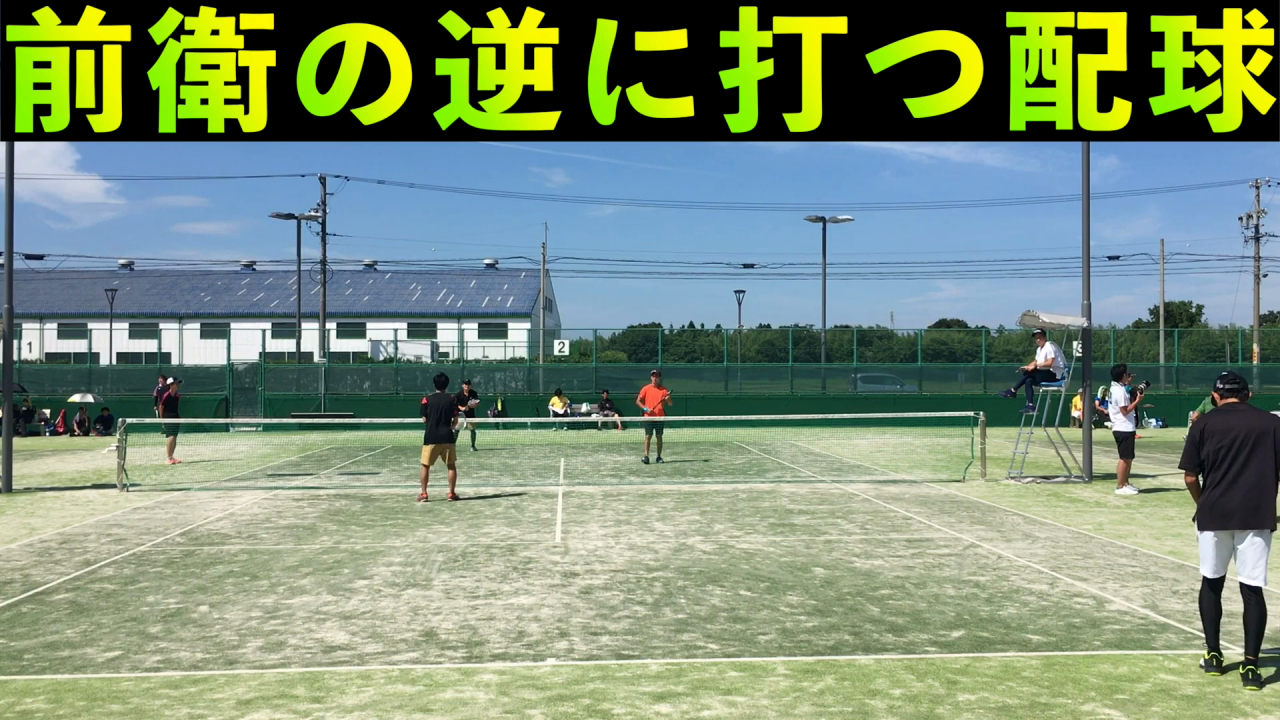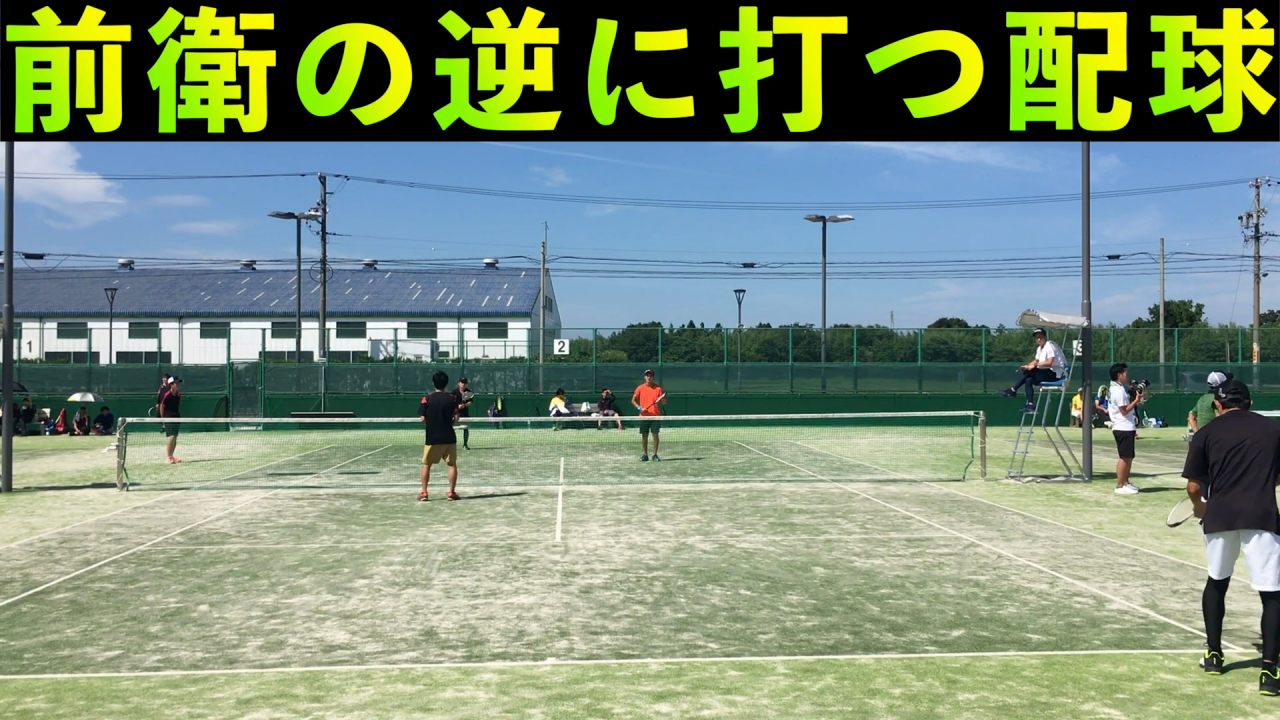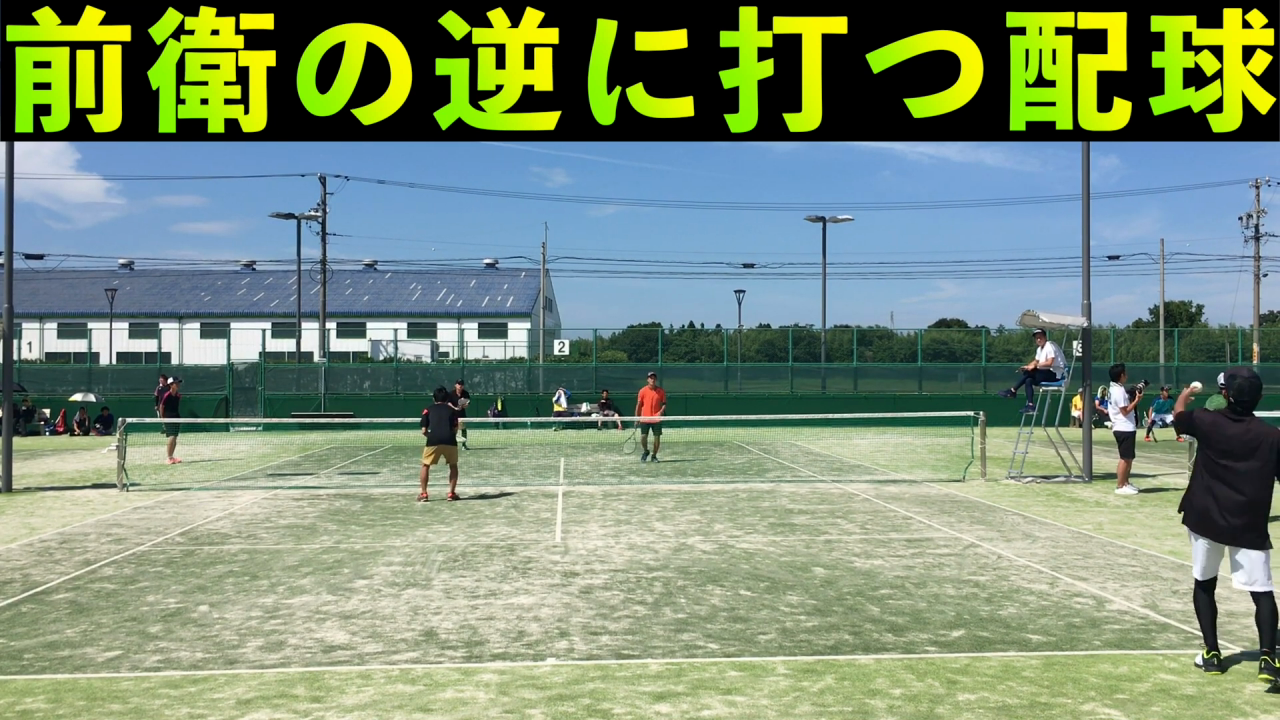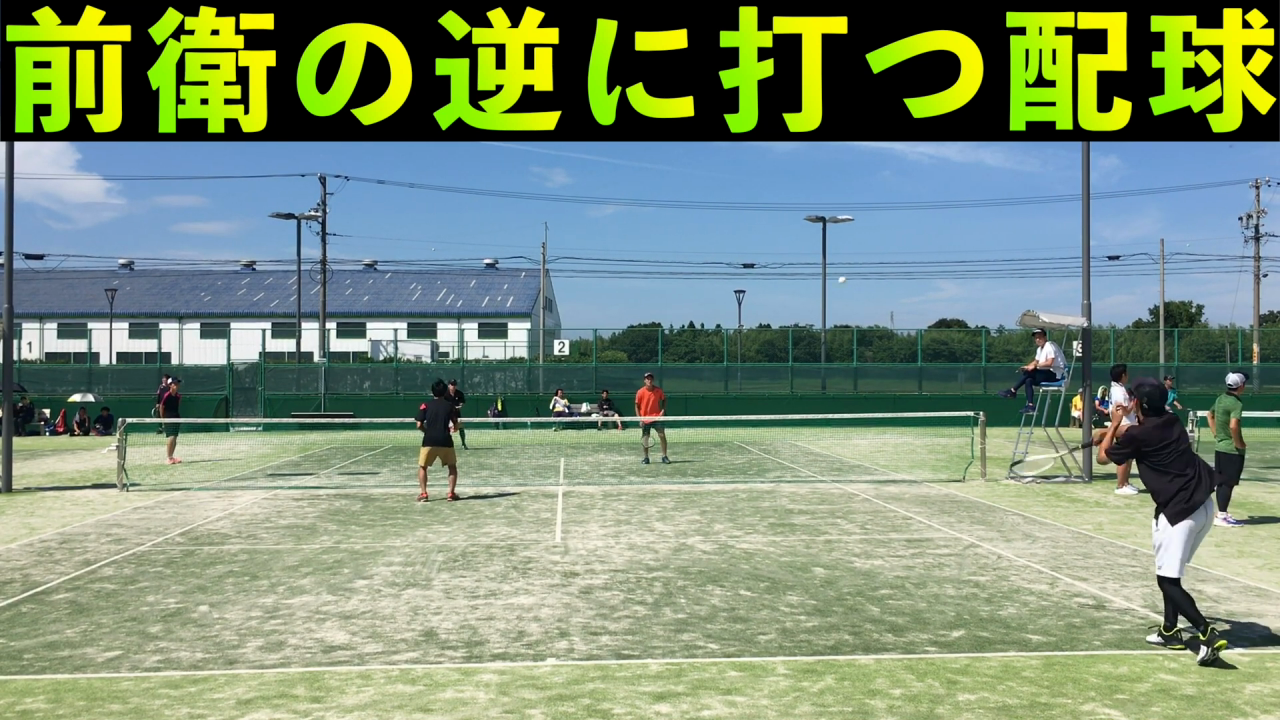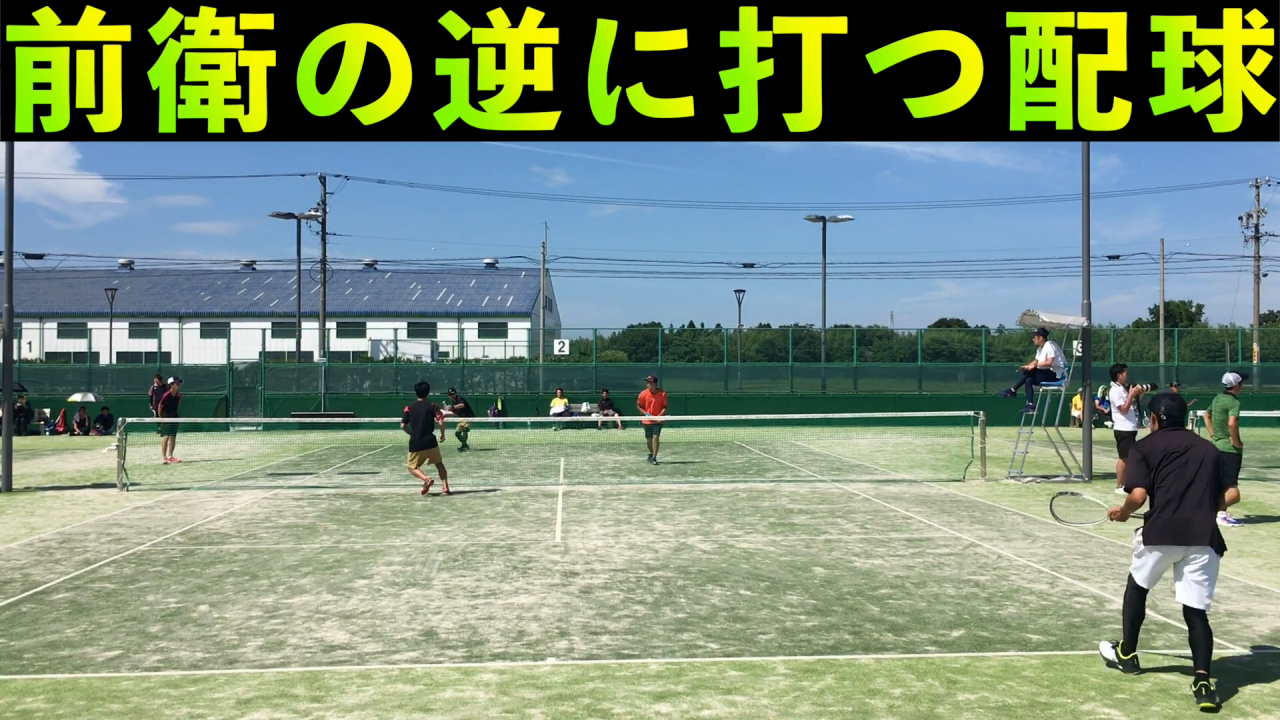
dt=1s
person 1, frame 1
left shoulder: (1203, 424)
left elbow: (1191, 479)
left hip: (1214, 514)
left knee: (1212, 583)
right knee: (1252, 589)
left ankle: (1213, 655)
right ankle: (1250, 665)
person 1, frame 2
left shoulder: (1206, 433)
left elbow: (1193, 486)
left wrist: (1198, 507)
left hip: (1220, 515)
left knee: (1216, 583)
left ankle: (1213, 655)
person 1, frame 3
left shoulder: (1206, 422)
left elbow: (1178, 415)
left wrist: (1185, 394)
left hip: (1205, 522)
right hip: (1248, 529)
left knee: (1204, 585)
left ankle: (1211, 654)
person 1, frame 4
left shoulder: (1137, 434)
right shoulder: (1171, 421)
left elbow: (1104, 455)
left wrist: (1114, 426)
right wrist: (1119, 429)
left hip: (1178, 511)
right hip: (1202, 504)
left knee: (1167, 579)
right knee: (1168, 570)
left ankle: (1207, 635)
right ankle: (1170, 630)
person 1, frame 5
left shoulder: (1144, 448)
right shoulder: (1210, 449)
left elbow: (1137, 496)
right elbow: (1231, 495)
left wrist: (1120, 512)
left hip: (1160, 534)
right hip: (1203, 540)
left knee: (1138, 588)
right knee: (1196, 613)
left ankle: (1126, 653)
right ankle: (1203, 679)
